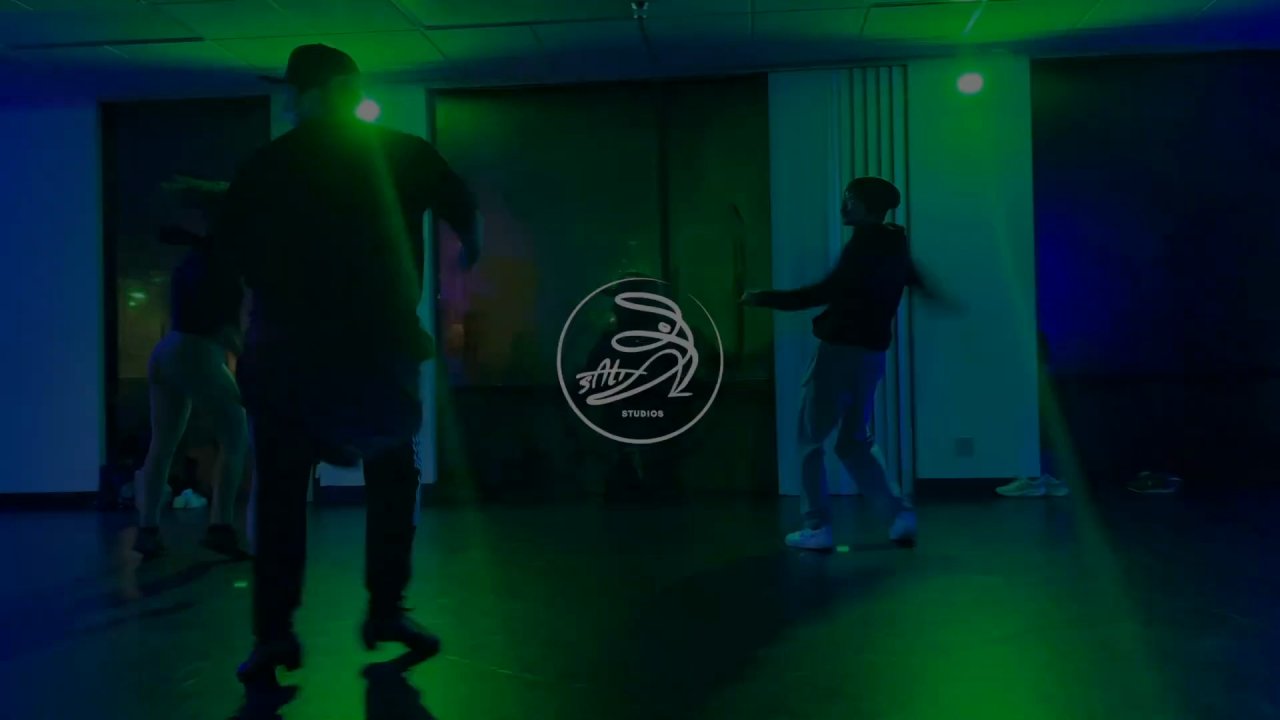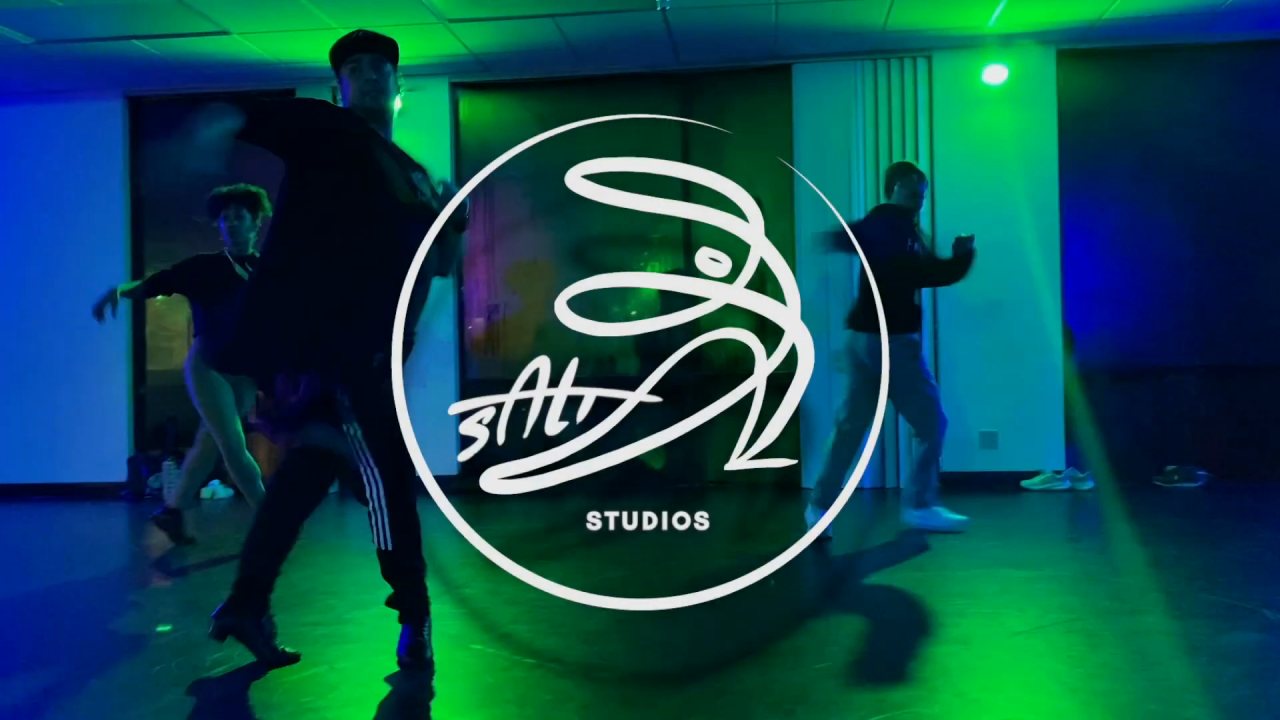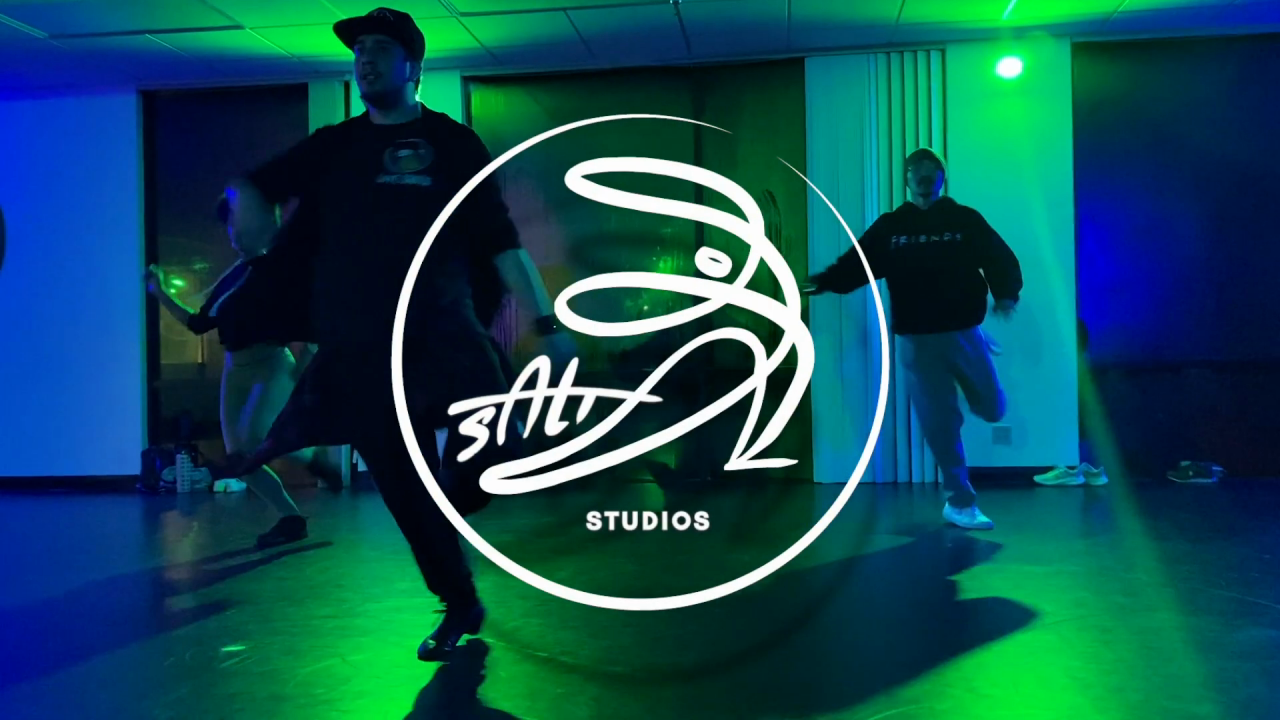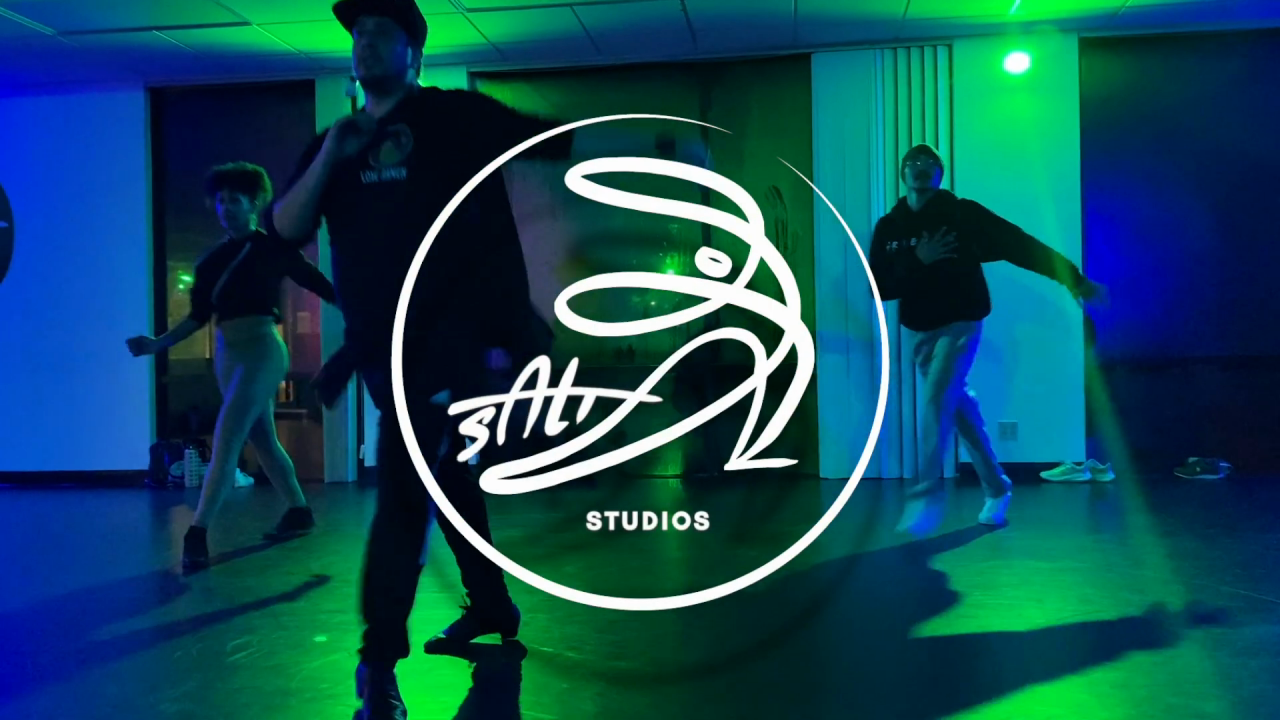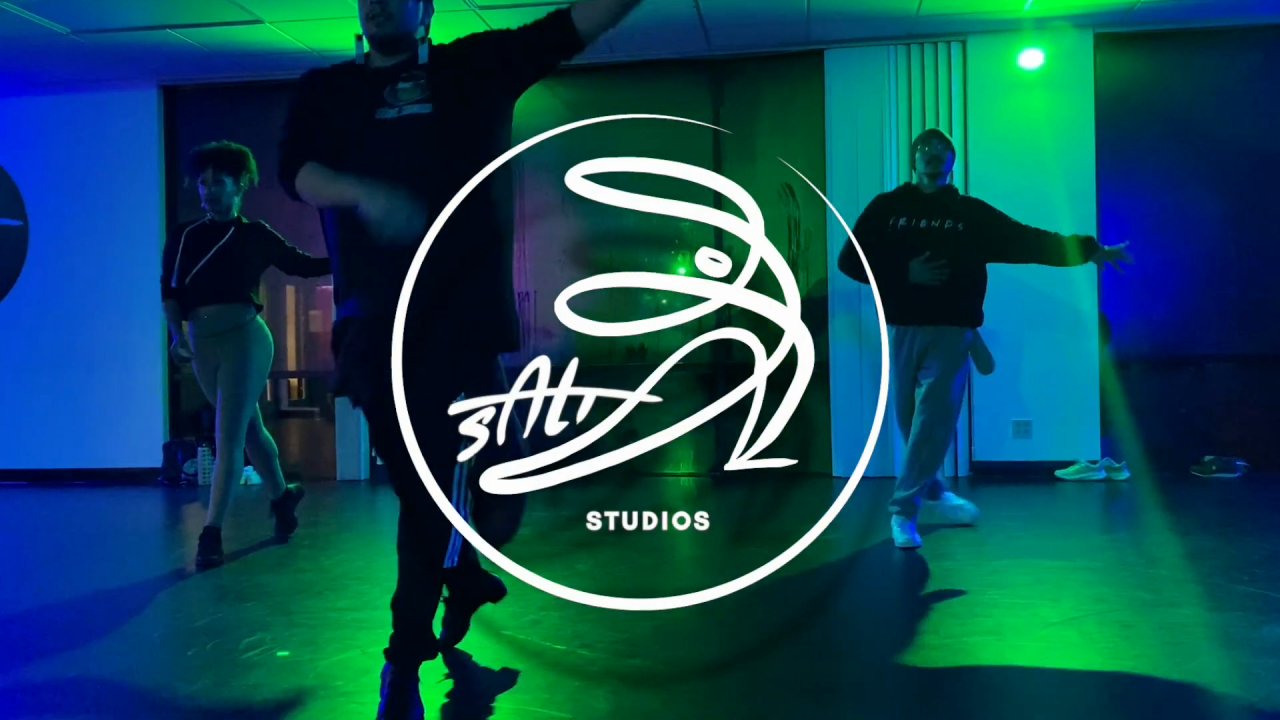
dt=0.3s
person 1, frame 1
left shoulder: (262, 166)
right shoulder: (391, 147)
left elbow: (229, 255)
right elbow: (462, 206)
right wrist: (468, 248)
left hip: (287, 351)
right hip: (369, 345)
left knee: (280, 488)
right knee: (393, 470)
left ankle: (274, 627)
right ankle: (386, 610)
person 1, frame 2
left shoulder: (412, 172)
right shoulder: (326, 131)
left elbow: (445, 256)
right elbow: (238, 113)
left wrist: (444, 224)
right wrist: (213, 133)
left hip: (360, 345)
right hip: (324, 338)
left knee: (312, 473)
right knee: (387, 468)
left ankle: (247, 606)
right ankle: (414, 613)
person 1, frame 3
left shoulder: (455, 146)
right shoulder: (332, 144)
left elbow: (501, 239)
right elbow: (247, 188)
left wrist: (547, 316)
right wrist: (246, 203)
left hip: (440, 338)
right hip: (357, 344)
left knee: (474, 467)
right knee: (401, 475)
right ankle: (457, 602)
person 1, frame 4
left shoulder: (456, 117)
right shoulder: (331, 148)
left elbow: (560, 139)
right elbow: (284, 229)
left wrist: (661, 146)
right wrist: (327, 159)
left hip: (457, 336)
right hip: (385, 345)
left knee: (408, 481)
right knee: (440, 484)
left ankle: (379, 654)
right ankle: (491, 605)
person 1, frame 5
left shoulder: (473, 66)
right shoulder: (324, 91)
right elbow: (299, 174)
right wrist: (366, 195)
left hip: (456, 313)
right hip: (372, 318)
left knee: (437, 478)
right knee: (407, 473)
left ankle: (405, 658)
right ankle: (465, 578)
person 2, frame 1
left shoulder: (867, 247)
right shoulder: (890, 245)
left elbow: (829, 292)
right elbow: (912, 279)
left wrist: (769, 298)
right wrist: (930, 293)
left hip: (843, 353)
right hip: (870, 354)
left knee: (811, 440)
right knee: (853, 442)
left ankle: (819, 527)
right ankle: (899, 511)
person 2, frame 2
left shoulder: (907, 230)
right shoulder: (889, 222)
left elbow: (933, 274)
right elbow: (866, 236)
left wrist: (962, 254)
left hip: (881, 338)
right hip: (889, 340)
left knee: (853, 428)
right knee: (931, 423)
left ankle: (820, 511)
right ankle: (921, 506)
person 2, frame 3
left shoulder: (966, 219)
right shoulder: (889, 226)
left elbow: (1004, 262)
right elbow: (852, 267)
left wrist: (1006, 296)
right wrist: (816, 284)
left hip: (960, 329)
right hip: (917, 339)
left knee: (992, 409)
right knee: (937, 423)
right ankle: (960, 502)
person 2, frame 4
left shoulder: (965, 214)
right shoulder: (888, 227)
left elbow: (1022, 245)
right elbow: (878, 286)
left wrist: (1075, 280)
right wrist: (913, 263)
left hip: (960, 325)
right hip: (922, 333)
left knee: (938, 401)
right knee: (960, 412)
left ankle: (926, 495)
right ankle: (997, 489)
person 2, frame 5
left shoulder: (972, 212)
right shoulder: (888, 207)
left elbow: (1030, 243)
right elbow: (849, 260)
left wrist: (1089, 248)
right wrist: (905, 274)
left hip: (953, 332)
right hip: (903, 330)
left knee: (931, 420)
right knee: (912, 421)
left ankle: (904, 510)
right ankle: (933, 491)
person 3, frame 1
left shoulder: (193, 259)
right shoulder: (215, 261)
left hip: (166, 358)
right hip: (198, 361)
left knee: (162, 447)
right knee: (237, 437)
left ankle: (148, 528)
right ankle: (219, 527)
person 3, frame 2
right shoulder: (204, 266)
right elbow: (155, 283)
right wrist: (117, 292)
right hip: (209, 368)
left knee: (210, 446)
right knee: (232, 447)
left ankle: (173, 511)
person 3, frame 3
right shoulder: (228, 281)
right elbow: (199, 324)
right wrist: (161, 294)
left hip: (273, 369)
right hip: (235, 373)
left knee: (247, 433)
right knee: (239, 455)
right ankle: (292, 517)
person 3, frame 4
left shoulder: (272, 246)
right shoulder: (212, 260)
left elbow: (317, 282)
right elbow: (198, 317)
right wrist: (158, 343)
left hip: (262, 351)
right hip: (227, 357)
left knee: (228, 434)
right knee: (263, 439)
left ankle: (197, 532)
right ankle: (299, 510)
person 3, frame 5
left shoulder: (255, 235)
right shoulder: (183, 236)
left elbow: (303, 265)
right elbow: (170, 293)
right wrist: (176, 336)
left hip: (244, 340)
right hip: (203, 347)
left knee: (228, 436)
right knee: (249, 428)
left ankle: (212, 533)
right ankle: (283, 496)
